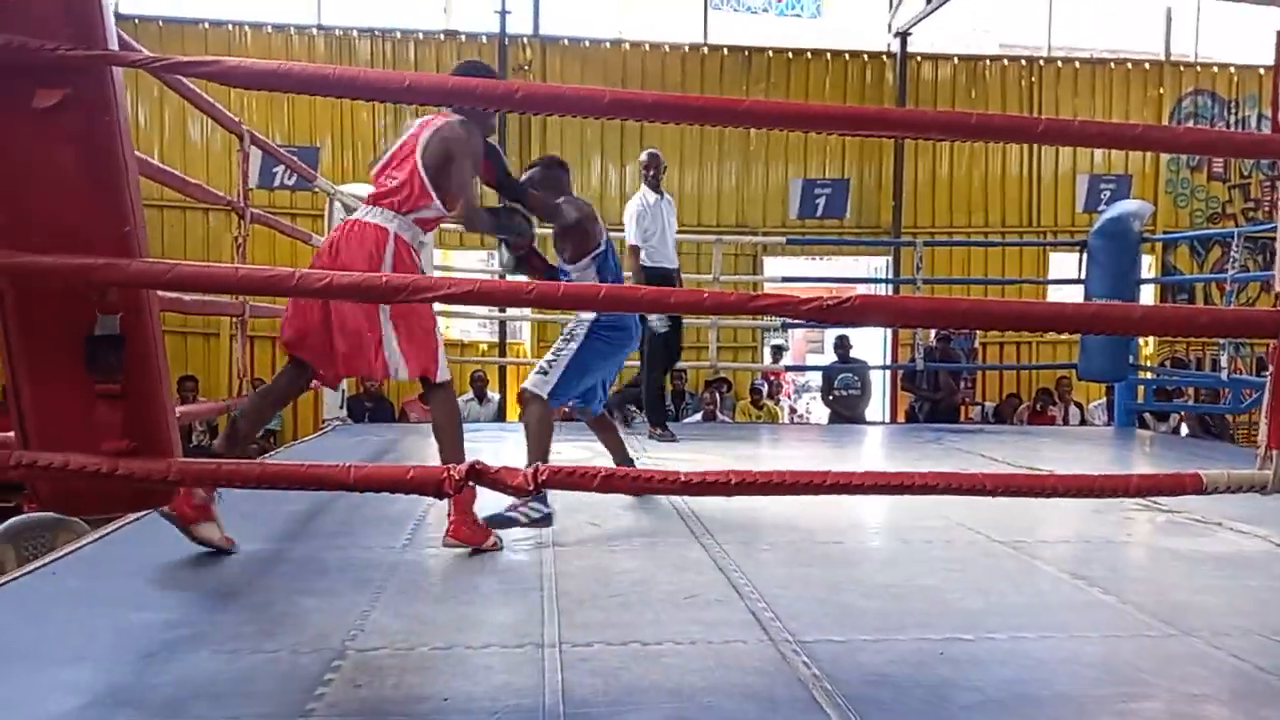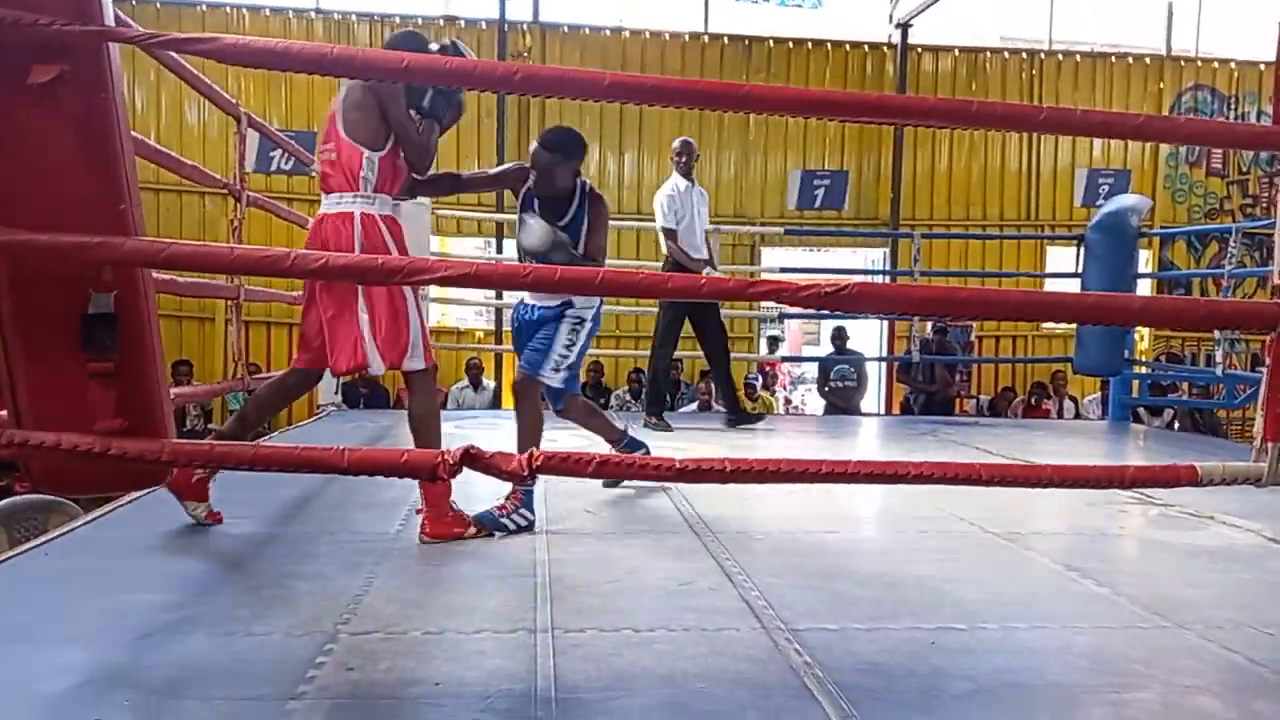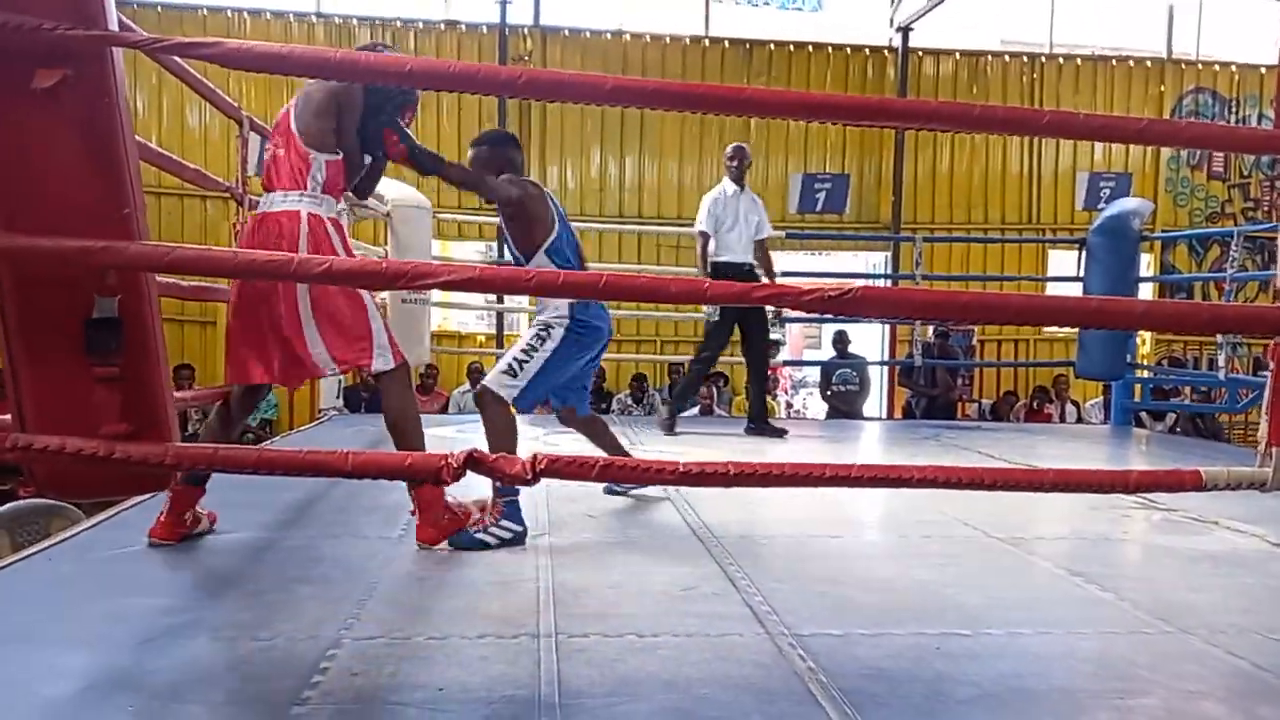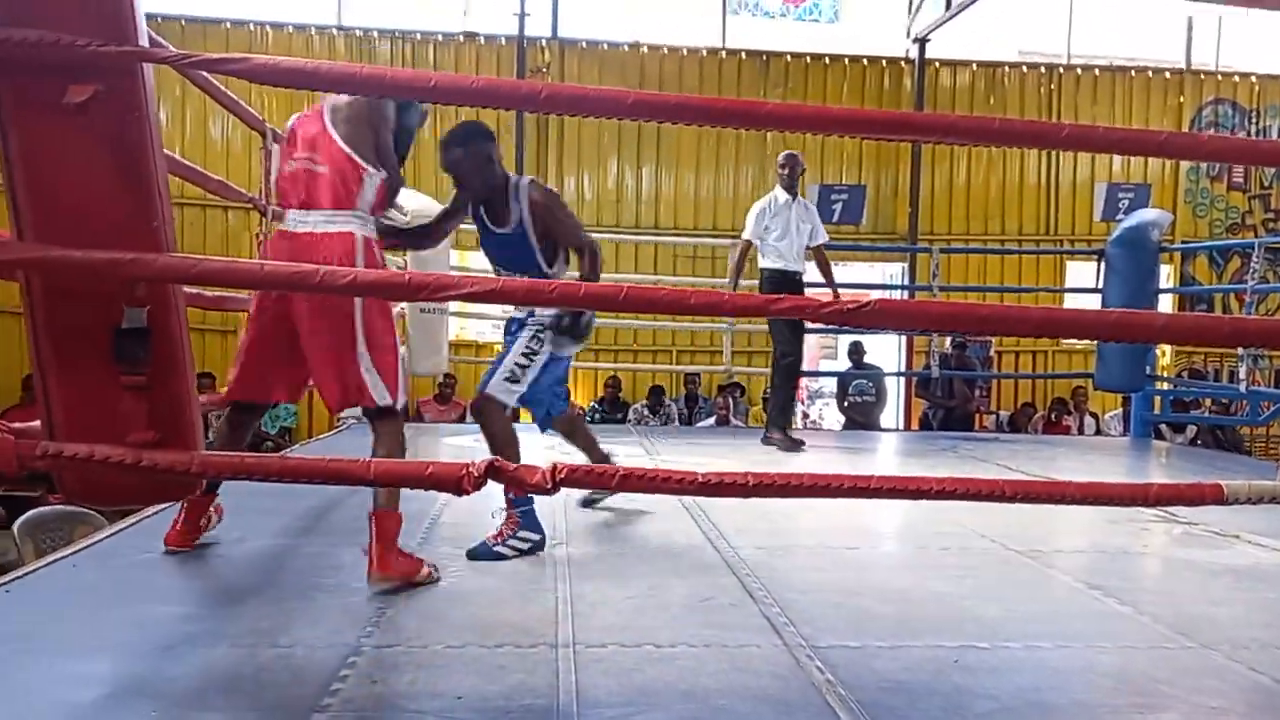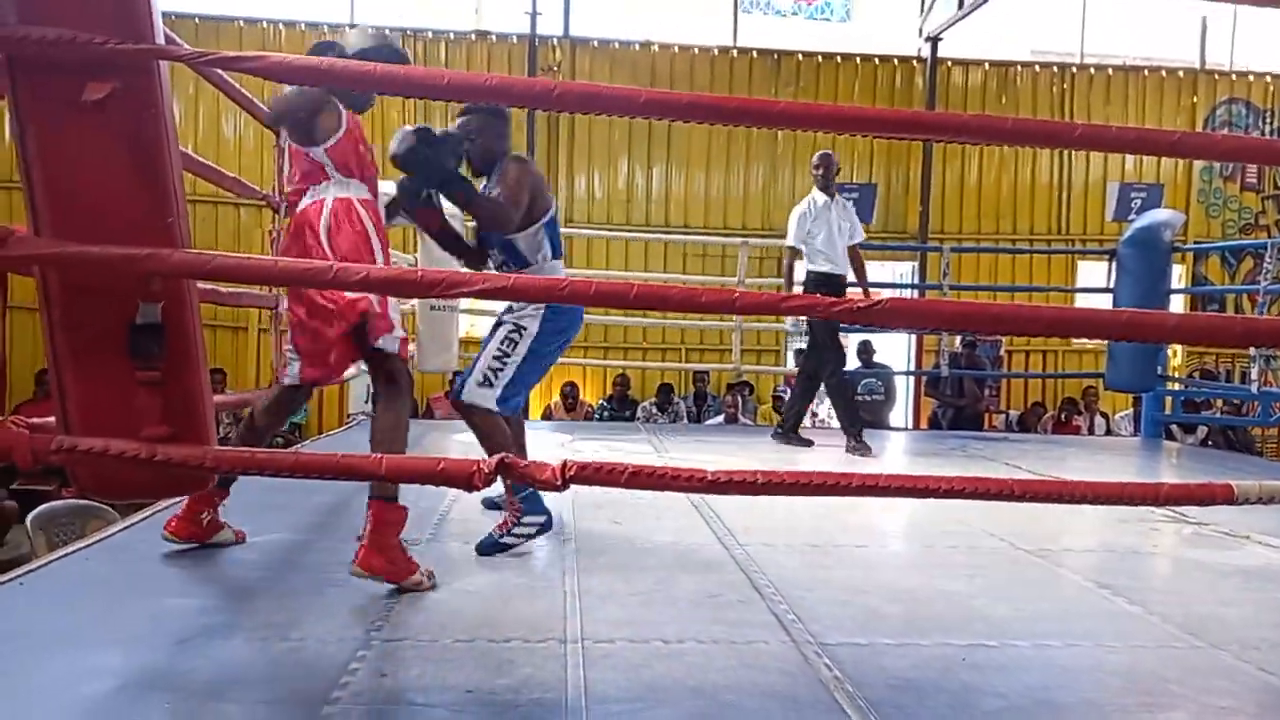
dt=0.3s
person 1, frame 1
left shoulder: (425, 126)
right shoulder: (464, 136)
right elbow: (471, 217)
right wrist: (508, 225)
left hip: (350, 241)
right hip: (385, 251)
left knee: (296, 373)
right knee: (436, 382)
left ankle: (197, 492)
right ankle: (464, 519)
person 1, frame 2
left shoulder: (353, 99)
right shoulder: (381, 83)
left elbow: (400, 172)
right elbow: (417, 161)
right wrist: (437, 114)
left hip: (332, 232)
right hip: (362, 232)
left knee: (306, 370)
right knee: (419, 368)
left ankle: (196, 472)
right ankle: (439, 512)
person 1, frame 3
left shoulder: (308, 99)
right shoulder: (346, 87)
right elbow: (358, 183)
left wrist: (379, 142)
right wrist: (379, 134)
left hip: (265, 235)
right hip: (306, 234)
left knee: (250, 384)
right knee: (390, 368)
left ankle: (179, 511)
right ankle: (433, 511)
person 1, frame 4
left shoulder: (298, 122)
right shoulder: (372, 106)
right elbow: (386, 196)
right wrist: (399, 146)
left hip: (286, 250)
right hip: (343, 251)
left knee: (253, 393)
right knee: (387, 407)
left ankle: (192, 517)
right ankle: (386, 547)
person 1, frame 5
left shoulder: (335, 121)
right shoulder: (316, 97)
right elbow: (277, 110)
left hip: (312, 238)
right hip: (337, 222)
left knee: (293, 386)
right knee: (391, 373)
left ankle: (197, 512)
person 2, frame 1
left shoulder: (569, 210)
right shoulder: (568, 219)
left elbow: (553, 214)
right elbow: (568, 281)
right wrist: (527, 258)
left hip: (599, 323)
right hip: (619, 325)
left knee: (535, 395)
right knee: (588, 407)
left ankle: (535, 498)
right ankle: (628, 472)
person 2, frame 2
left shoulder: (593, 204)
right shoulder: (521, 179)
left elbow: (596, 274)
right elbow: (460, 181)
left wrist: (565, 255)
right wrist: (411, 185)
left hip: (575, 307)
right hip: (534, 307)
left knee: (531, 386)
right knee: (560, 395)
left ankle: (521, 501)
right ankle: (628, 446)
person 2, frame 3
left shoulder: (521, 193)
right shoulder: (531, 199)
left elbow: (478, 183)
left wrist: (409, 151)
left hip: (570, 320)
right hip: (585, 320)
left knee: (492, 395)
right knee: (570, 408)
left ankle: (505, 513)
person 2, frame 4
left shoulder: (537, 196)
right shoulder: (470, 198)
left elbow: (590, 253)
right elbow: (423, 236)
left wrist: (579, 310)
left hip: (555, 316)
right hip: (529, 316)
left knee: (491, 405)
right knee: (550, 406)
left ankle: (522, 523)
right ankle: (604, 468)
person 2, frame 5
left shoulder: (516, 167)
right shoulder: (497, 181)
left elbow: (504, 219)
right elbow: (476, 256)
left wrist: (446, 180)
left hip: (543, 307)
right hip: (536, 308)
left knee: (475, 401)
right knee: (502, 398)
left ankle: (526, 509)
right ankle: (520, 489)
person 3, frame 1
left shoulder: (669, 202)
right shoulder: (637, 207)
right elbow: (634, 257)
left wrist: (679, 284)
left hip: (668, 279)
right hip: (650, 279)
left knee: (670, 352)
right knee: (654, 355)
left ankle: (621, 398)
right ankle: (656, 422)
person 3, frame 2
left shoulder: (701, 194)
right shoulder: (667, 194)
right elbow: (671, 244)
left wrist: (714, 274)
right wrist: (703, 271)
left hip: (703, 274)
right hip: (678, 271)
left knee: (717, 343)
right knee: (665, 345)
left ankle: (734, 410)
right ankle: (653, 412)
person 3, frame 3
left shoulder: (756, 203)
right shoulder: (714, 199)
left elbow: (761, 248)
right elbow: (702, 247)
left wrist: (773, 287)
left hip: (749, 276)
right hip: (723, 274)
left knee: (759, 350)
right knee: (711, 349)
left ankle: (758, 419)
right ankle: (673, 408)
person 3, frame 4
left shoulder: (809, 210)
right shoulder: (763, 208)
left elbow: (818, 254)
right elbow: (743, 251)
left wrist: (835, 293)
right wrist: (732, 293)
left hip: (796, 283)
right hip: (773, 281)
left knee: (788, 356)
right knee: (790, 354)
left ankle: (777, 426)
right ankle: (777, 426)
person 3, frame 5
left shoulder: (846, 209)
right shoulder: (803, 210)
left elbow: (854, 254)
right elbow: (790, 259)
left wrist: (866, 293)
left hip: (838, 286)
right hip: (818, 285)
left knee: (815, 363)
right knee: (833, 361)
left ankle: (787, 427)
right ankle: (853, 434)
